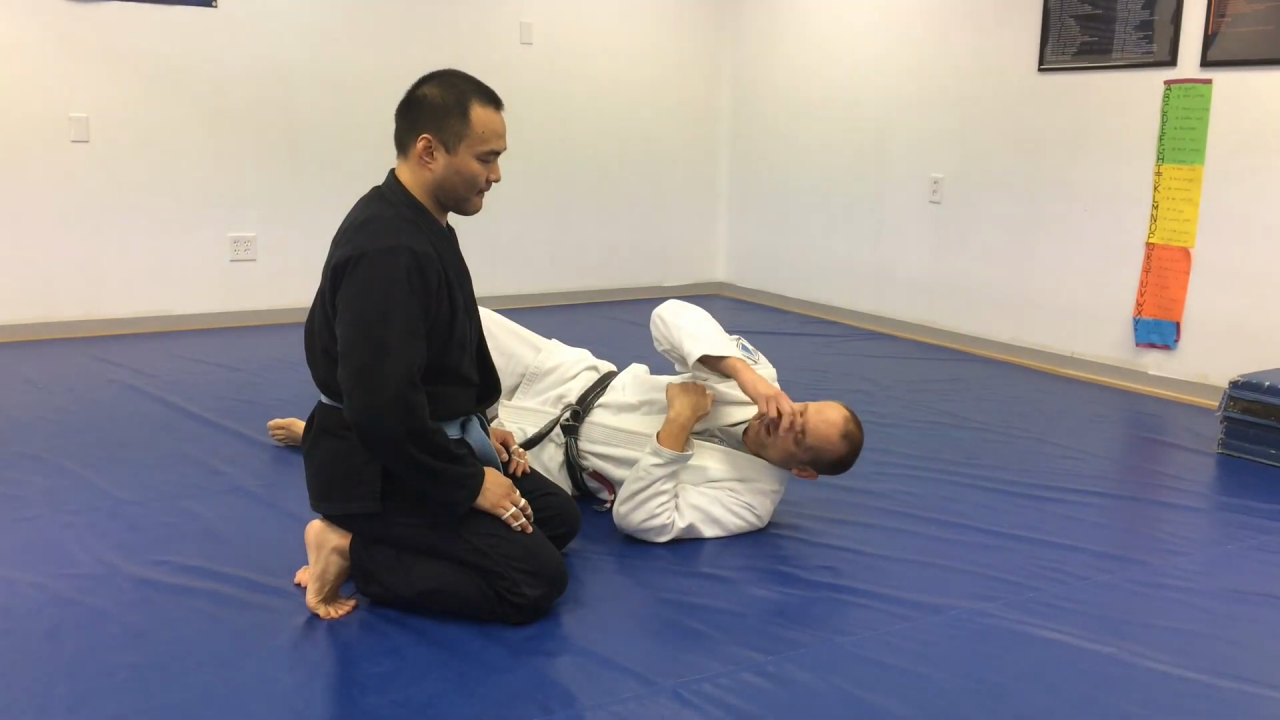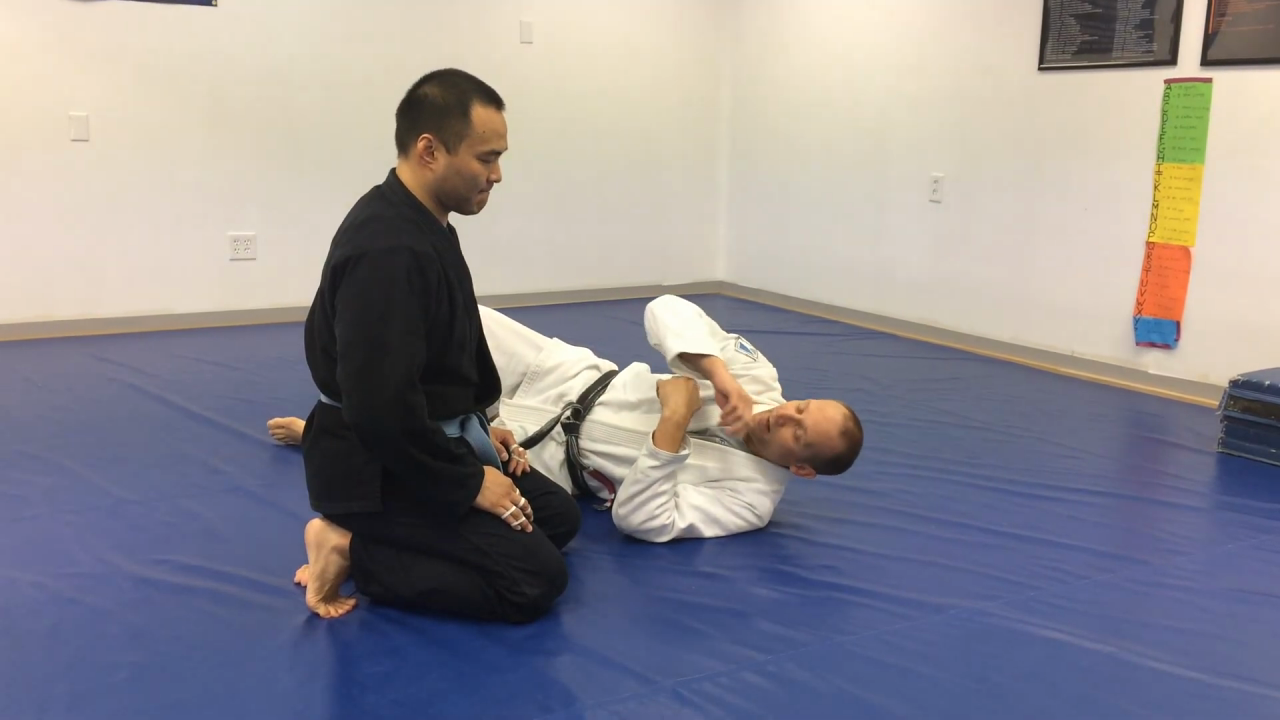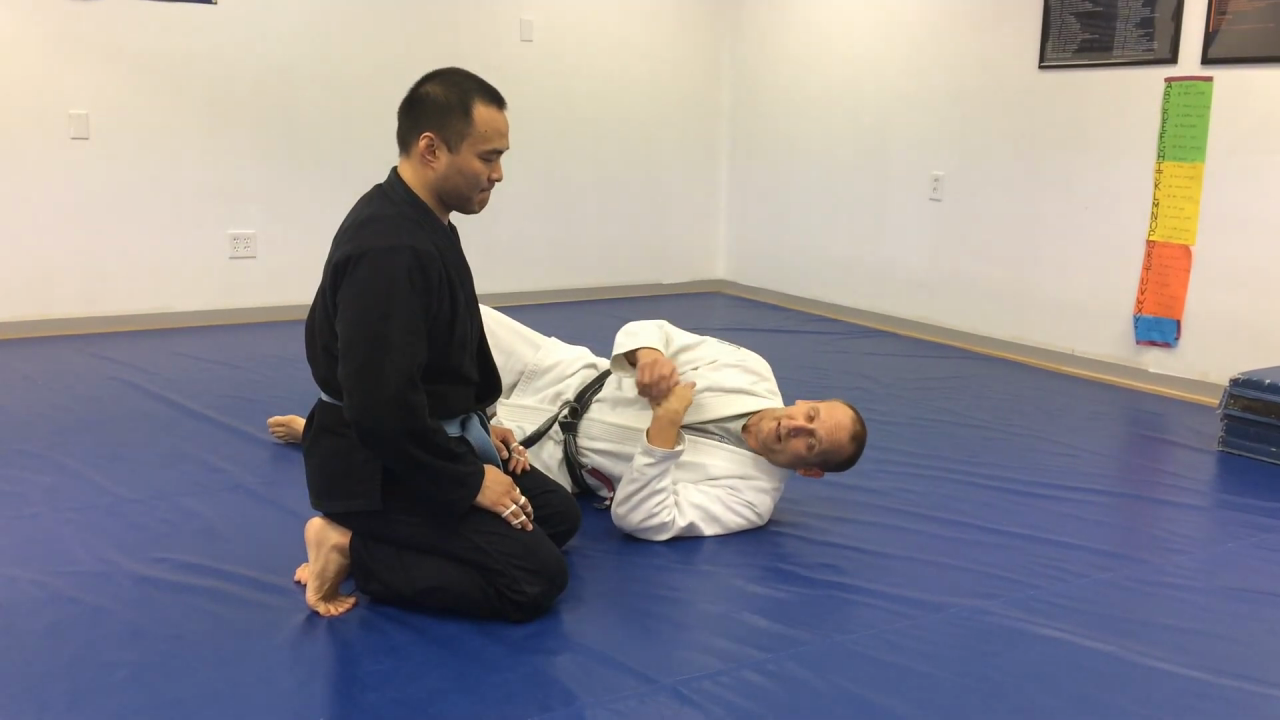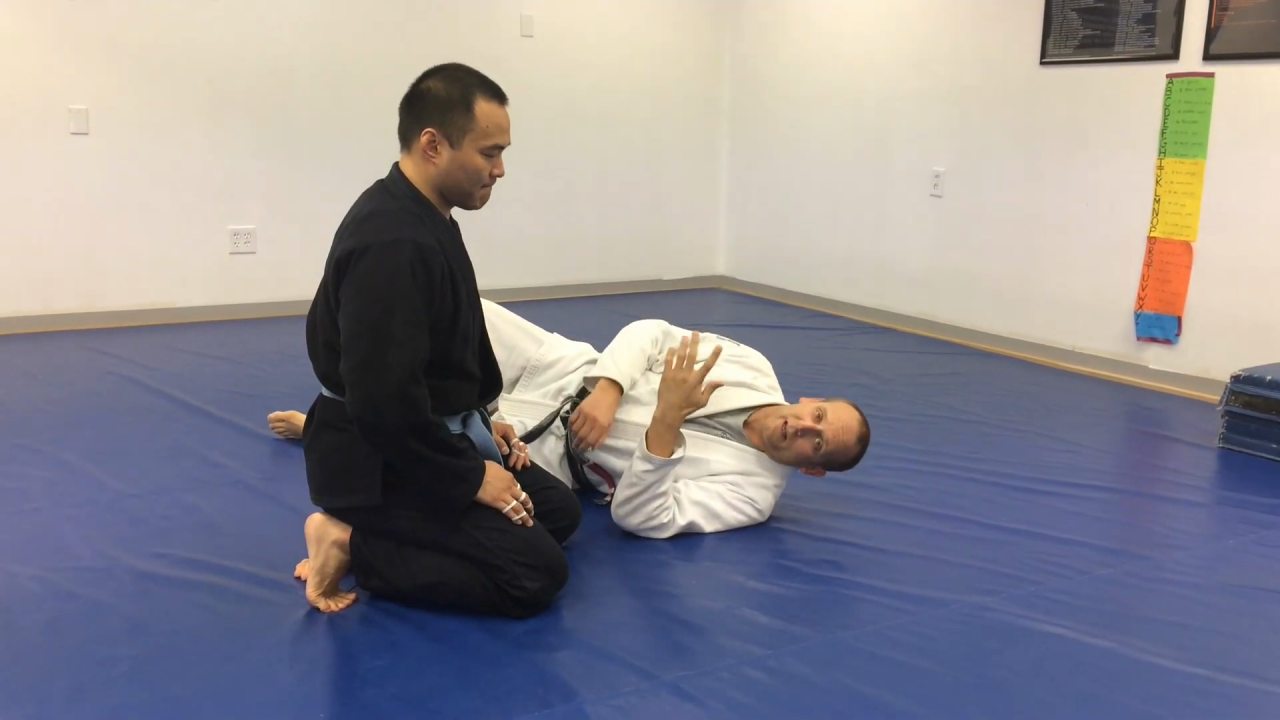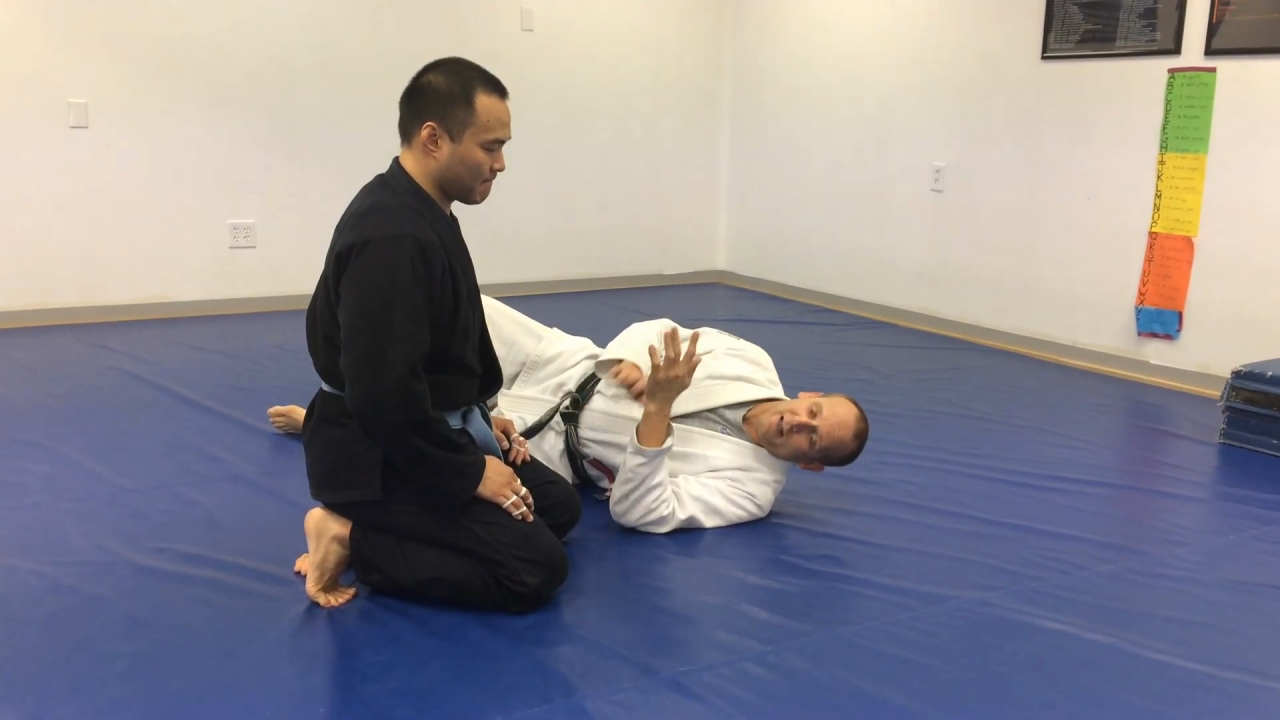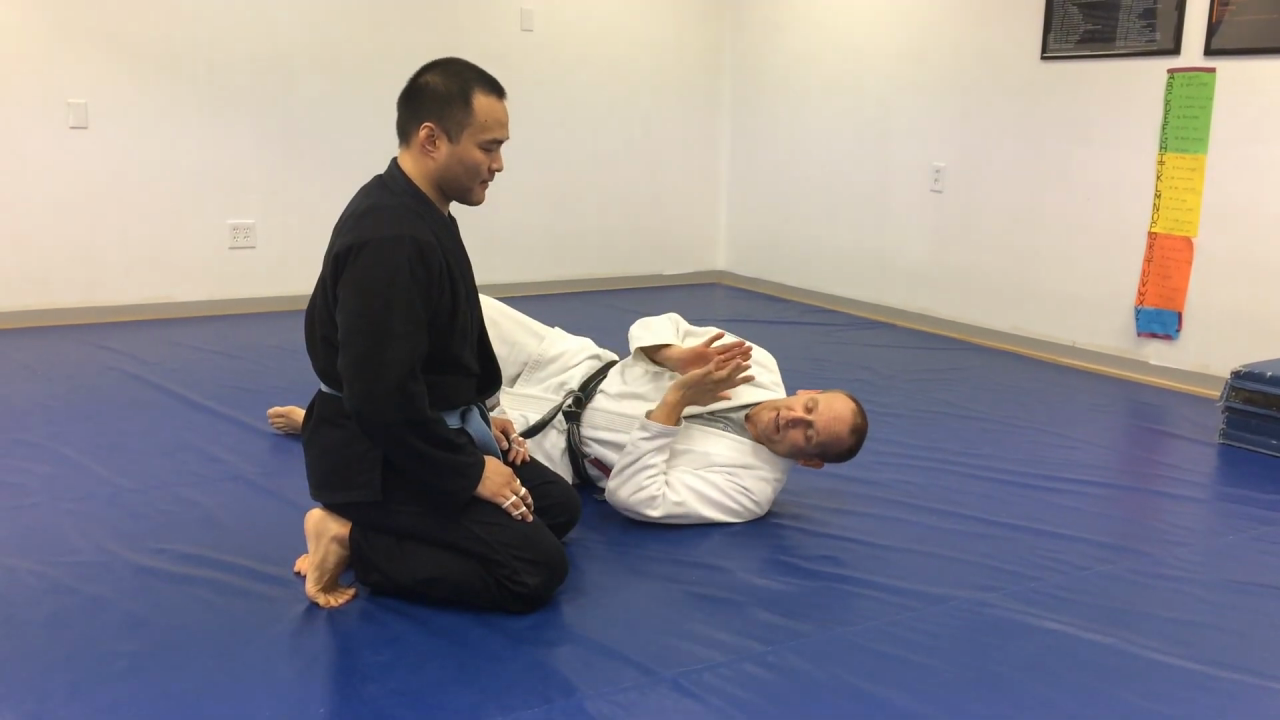
dt=0.4s
person 1, frame 1
left shoulder: (750, 499)
right shoulder: (753, 379)
left elbow: (640, 519)
right elbow: (670, 316)
left wrist: (679, 425)
right wrist: (745, 374)
left hip: (553, 458)
right hip: (577, 380)
person 1, frame 2
left shoulder: (752, 500)
right shoulder: (758, 377)
left elbow: (639, 519)
right elbow: (665, 311)
left wrist: (674, 421)
right wrist: (717, 372)
left hip: (555, 456)
right hip: (578, 378)
person 1, frame 3
left shoulder: (751, 495)
right shoulder: (752, 372)
left elbow: (640, 517)
right elbow: (650, 332)
left wrist: (666, 422)
right wrist: (650, 356)
left hip: (551, 454)
right hip: (574, 376)
person 1, frame 4
left shoulder: (752, 492)
right shoulder: (752, 367)
left elbow: (640, 515)
right elbow: (650, 335)
left wrist: (668, 419)
right wrist: (608, 388)
left hip: (554, 449)
right hip: (572, 372)
person 1, frame 5
left shoulder: (751, 487)
right shoulder: (753, 362)
left elbow: (638, 512)
right elbow: (656, 334)
left wrist: (658, 408)
right wrist: (629, 367)
left hip: (553, 444)
right hip: (574, 366)
person 1, frame 6
left shoulder: (751, 486)
right shoulder: (758, 365)
left elbow: (633, 495)
right elbow: (653, 328)
left wrist: (678, 400)
right wrist: (680, 356)
left hip: (553, 444)
right hip: (581, 369)
person 2, frame 1
left shoulder: (421, 224)
right shoulder: (386, 251)
right elbow: (381, 407)
left wrist: (476, 430)
right wrist: (467, 483)
left hip: (427, 442)
right hip: (378, 464)
left knee: (556, 518)
right knee: (533, 580)
left ankle: (373, 539)
right ankle: (352, 552)
person 2, frame 2
left shoulder: (422, 223)
right shoulder: (386, 250)
right elbow: (380, 407)
left wrist: (475, 429)
right wrist: (467, 482)
left hip: (429, 440)
right hip: (378, 463)
left knee: (557, 517)
right knee: (534, 579)
left ankle: (380, 538)
right ankle: (353, 551)
person 2, frame 3
left shoulder: (423, 222)
right shoulder: (388, 249)
right elbow: (381, 407)
left wrist: (477, 428)
right wrist: (467, 481)
left hip: (429, 439)
right hip: (377, 462)
left knee: (557, 516)
right knee: (534, 579)
left ankle: (373, 537)
right ankle: (352, 550)
person 2, frame 4
left shoulder: (425, 217)
right shoulder: (390, 244)
right elbow: (383, 401)
left wrist: (477, 423)
right wrist: (468, 476)
left hip: (430, 434)
right hip: (378, 458)
left knee: (558, 511)
right knee: (535, 574)
left ankle: (385, 533)
right ankle: (353, 545)
person 2, frame 5
left shoulder: (423, 212)
right shoulder: (390, 237)
right elbow: (383, 395)
left wrist: (477, 420)
right wrist: (467, 471)
left hip: (428, 430)
right hip: (378, 452)
left knee: (557, 507)
right knee: (534, 569)
left ankle: (375, 527)
right ankle: (352, 541)
person 2, frame 6
left shoulder: (423, 212)
right shoulder: (389, 238)
right elbow: (381, 397)
left wrist: (477, 418)
right wrist: (468, 473)
left hip: (429, 430)
right hip: (378, 453)
left knee: (557, 507)
right knee: (535, 569)
left ankle: (384, 529)
right ankle: (353, 541)
